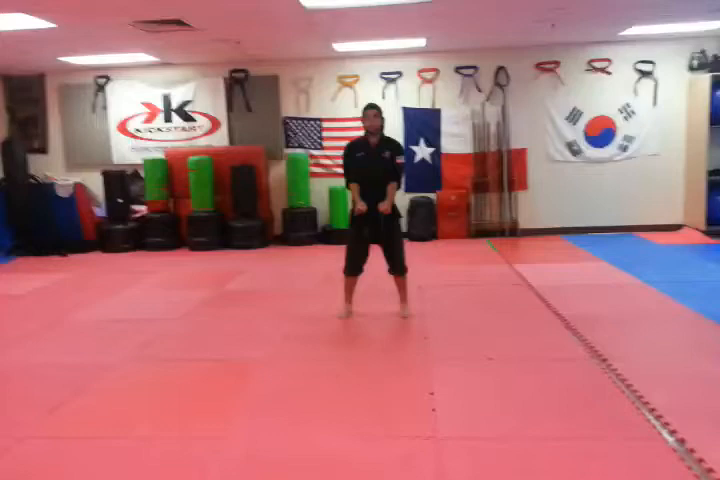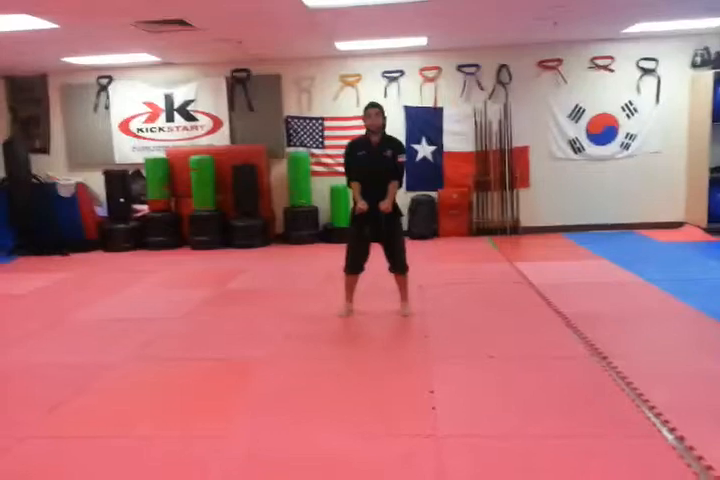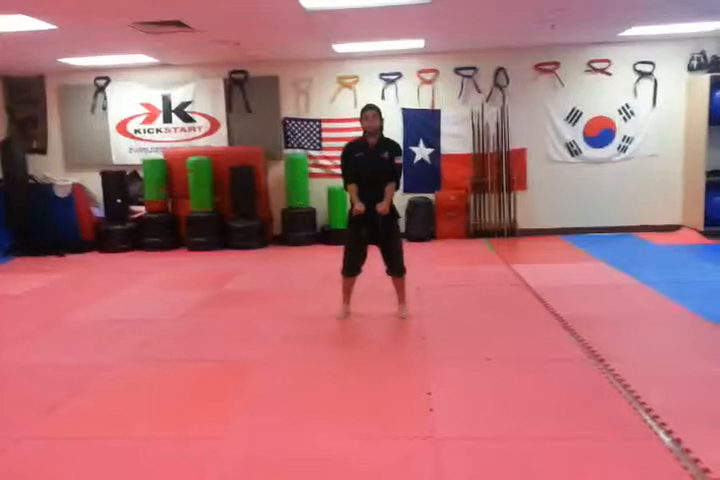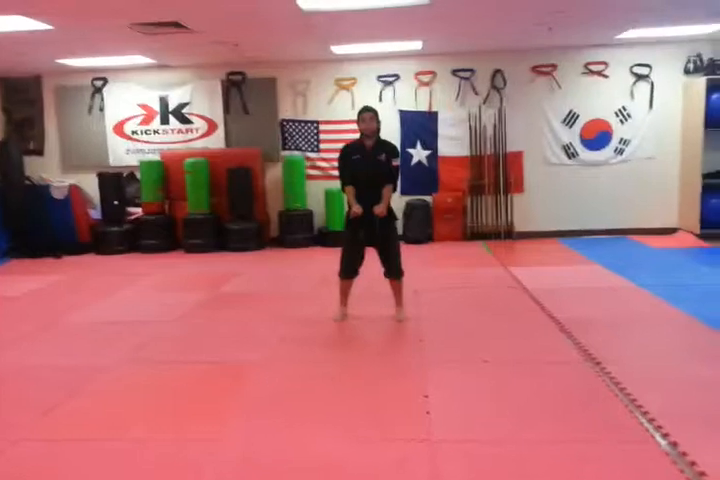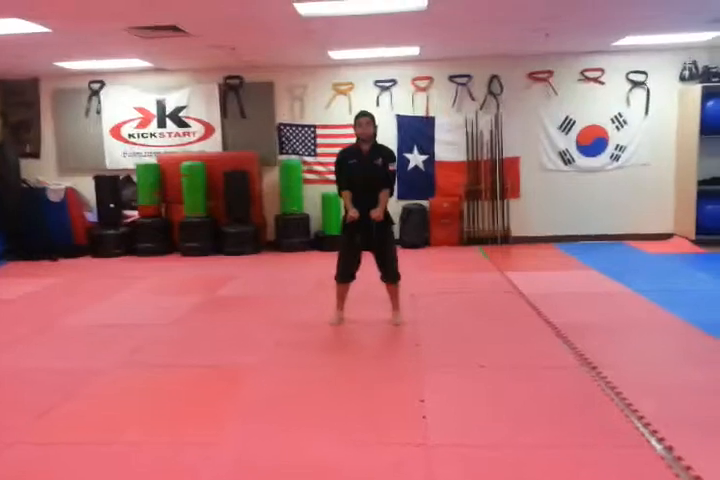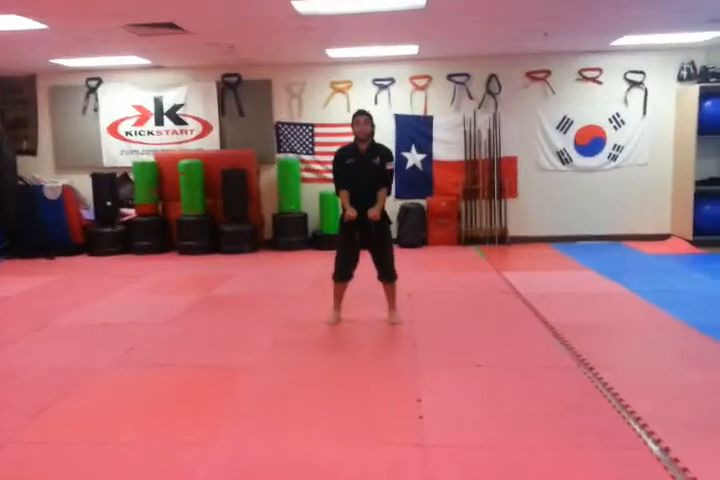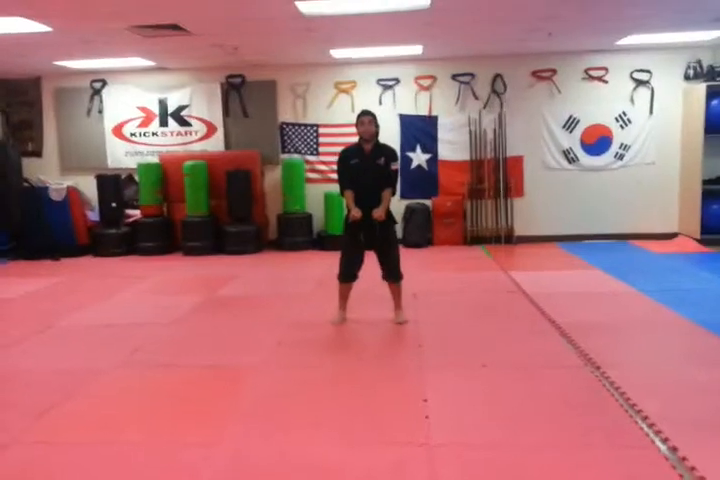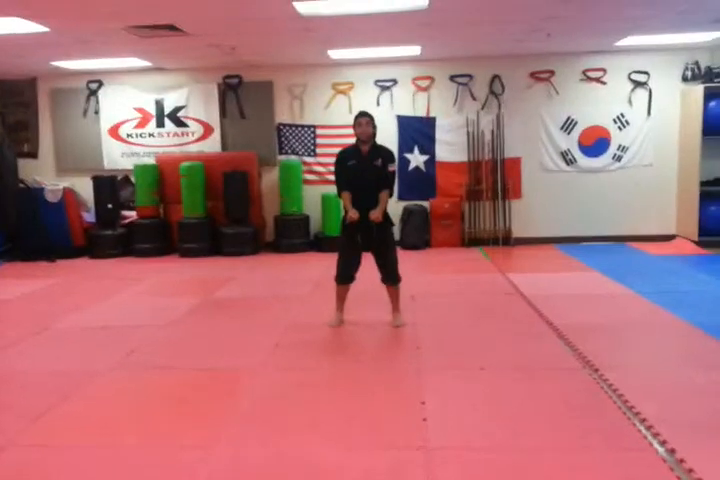
dt=0.1s
person 1, frame 1
left shoulder: (393, 147)
right shoulder: (353, 148)
left elbow: (394, 179)
right elbow: (351, 179)
left wrist: (388, 201)
right wrist: (358, 201)
left hip: (386, 209)
right hip: (361, 209)
left knee: (396, 259)
right knee: (353, 260)
left ankle: (404, 303)
right ankle: (348, 304)
person 1, frame 2
left shoulder: (395, 146)
right shoulder: (354, 147)
left elbow: (396, 177)
right elbow: (352, 178)
left wrist: (389, 200)
right wrist: (359, 200)
left hip: (387, 208)
right hip: (362, 208)
left knee: (398, 257)
right knee: (354, 259)
left ankle: (404, 301)
right ankle: (348, 302)
person 1, frame 3
left shoulder: (392, 147)
right shoulder: (351, 149)
left elbow: (393, 180)
right elbow: (349, 180)
left wrist: (386, 202)
right wrist: (356, 202)
left hip: (385, 210)
right hip: (360, 210)
left knee: (395, 260)
right knee: (351, 261)
left ankle: (402, 304)
right ankle: (345, 305)
person 1, frame 4
left shoulder: (389, 149)
right shoulder: (348, 151)
left elbow: (390, 182)
right elbow: (346, 182)
left wrist: (384, 204)
right wrist: (354, 204)
left hip: (382, 212)
right hip: (357, 212)
left knee: (393, 262)
right knee: (348, 263)
left ankle: (399, 306)
right ankle: (343, 307)
person 1, frame 5
left shoulder: (386, 154)
right shoulder: (345, 156)
left elbow: (387, 186)
right elbow: (343, 186)
left wrist: (380, 208)
right wrist: (350, 208)
left hip: (378, 216)
right hip: (354, 216)
left knee: (389, 266)
right knee: (345, 267)
left ankle: (395, 310)
right ankle: (339, 311)
person 1, frame 6
left shoulder: (383, 153)
right shoulder: (342, 154)
left elbow: (385, 185)
right elbow: (341, 186)
left wrist: (378, 207)
right wrist: (347, 208)
left hip: (376, 215)
right hip: (351, 215)
left knee: (386, 266)
right knee: (342, 267)
left ankle: (392, 309)
right ankle: (336, 310)
person 1, frame 7
left shoulder: (388, 153)
right shoulder: (347, 155)
left elbow: (390, 185)
right elbow: (345, 186)
left wrist: (382, 208)
right wrist: (352, 208)
left hip: (381, 216)
right hip: (356, 216)
left knee: (392, 265)
right knee: (347, 267)
left ankle: (398, 309)
right ankle: (341, 310)
person 1, frame 8
left shoulder: (385, 155)
right shoulder: (344, 156)
left elbow: (387, 187)
right elbow: (343, 187)
left wrist: (380, 209)
right wrist: (349, 209)
left hip: (378, 217)
right hip: (353, 217)
left knee: (390, 267)
right knee: (344, 269)
left ankle: (396, 312)
right ankle: (339, 312)
